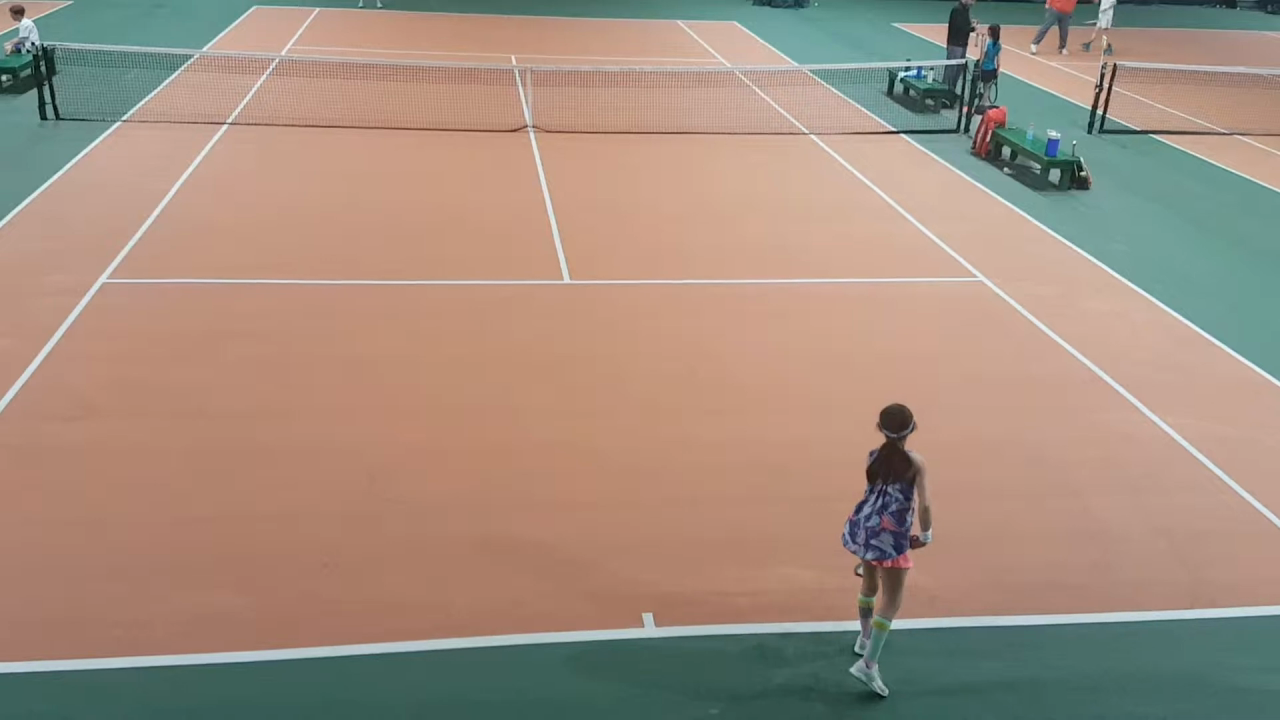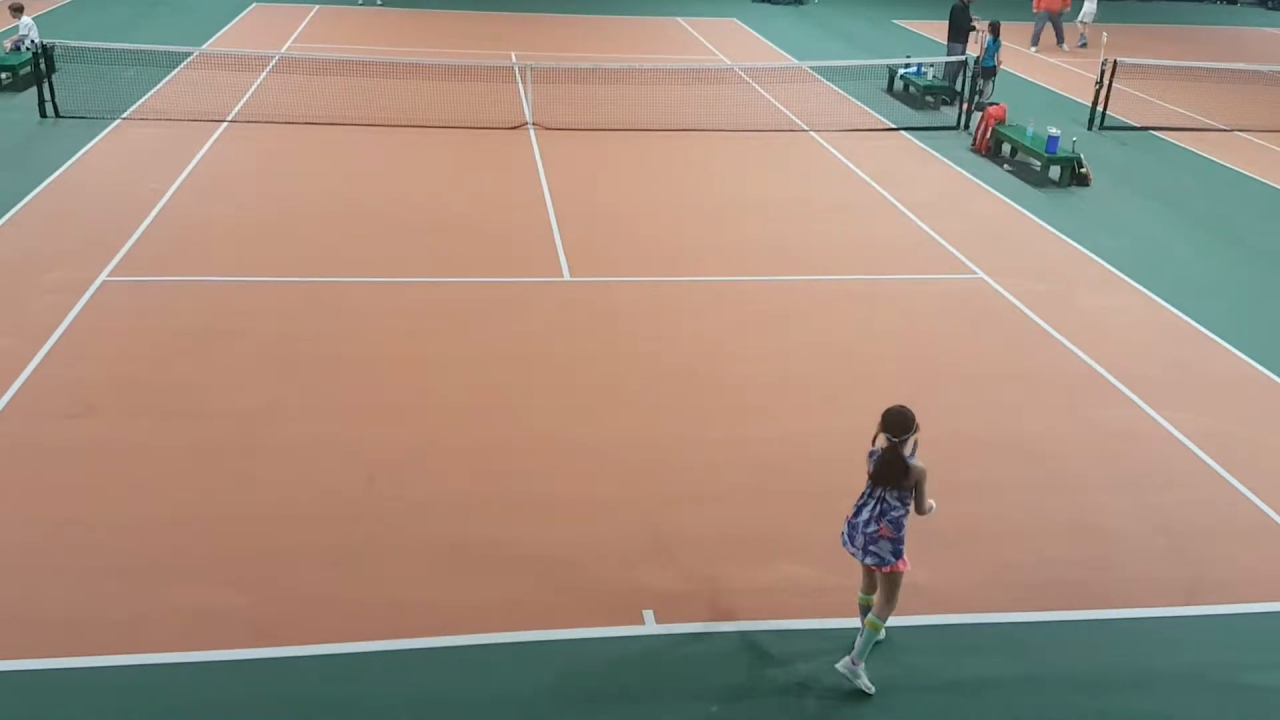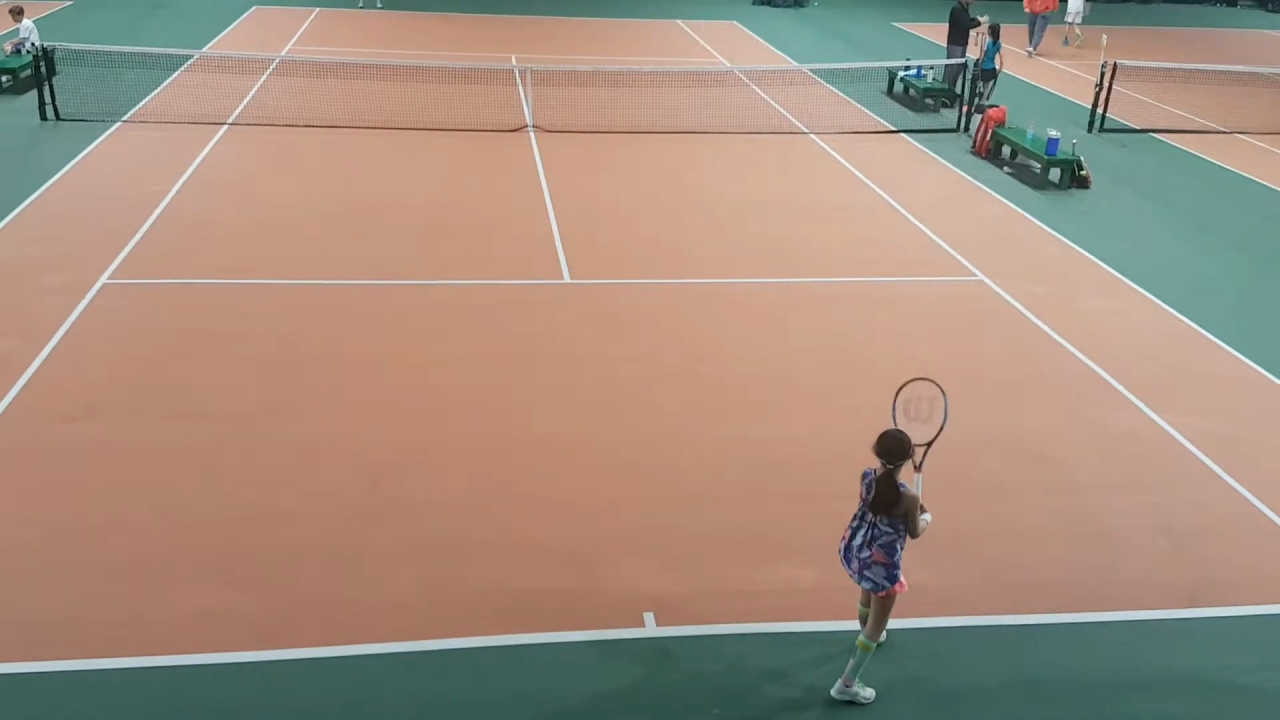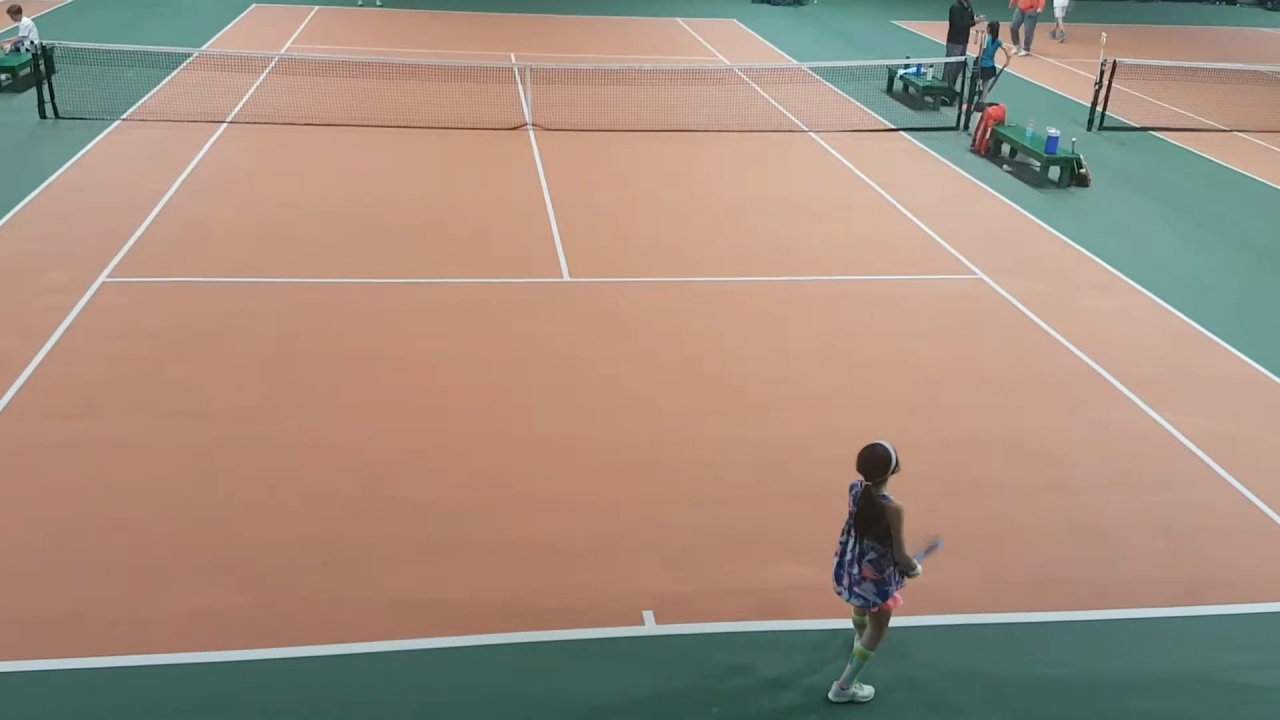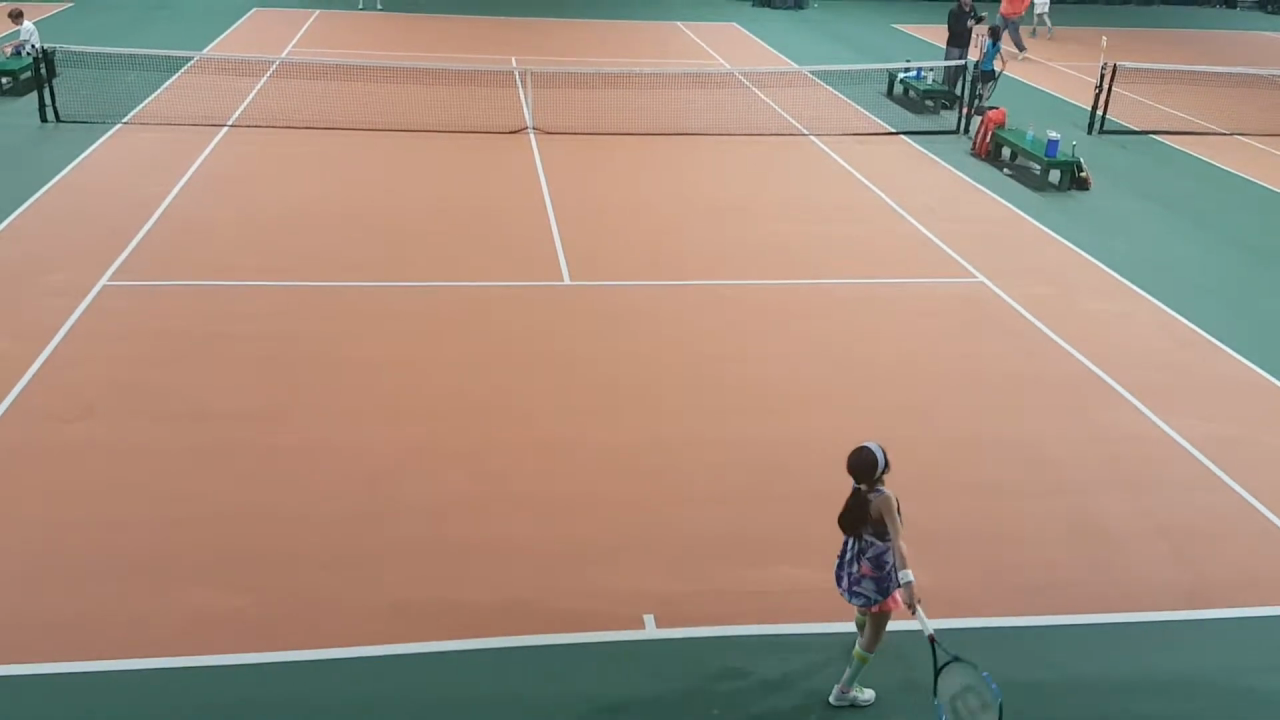
dt=0.4s
person 1, frame 1
left shoulder: (873, 457)
right shoulder: (915, 462)
right elbow: (923, 504)
right wrist: (925, 535)
left hip: (861, 526)
right hip: (888, 534)
left knee: (870, 584)
right knee: (891, 600)
left ankle: (866, 636)
right ankle: (868, 662)
person 1, frame 2
left shoulder: (873, 456)
right shoulder: (916, 469)
right elbow: (921, 510)
right wrist: (931, 504)
left hip: (859, 527)
right hip: (886, 537)
left knee: (869, 581)
right knee: (887, 601)
left ankle: (867, 632)
right ankle: (855, 661)
person 1, frame 3
left shoulder: (867, 477)
right shoulder: (909, 497)
right elbow: (914, 533)
right wrist: (926, 517)
left hip: (854, 548)
right hip: (881, 561)
left knee: (869, 593)
right knee: (878, 622)
left ankle: (868, 637)
right ankle: (847, 683)
person 1, frame 4
left shoulder: (855, 489)
right shoulder: (893, 509)
right elbow: (899, 554)
right wrist: (914, 567)
left hip: (848, 565)
right hip: (874, 576)
left knee: (861, 605)
right knee: (876, 632)
left ankle: (861, 638)
right ankle: (844, 687)
person 1, frame 5
left shoulder: (858, 492)
right shoulder: (885, 500)
right elbow: (897, 543)
right wrist: (907, 583)
left hip: (850, 568)
right hip: (875, 576)
left knee: (865, 607)
right knee: (875, 632)
left ankle: (863, 640)
right ankle: (844, 690)
